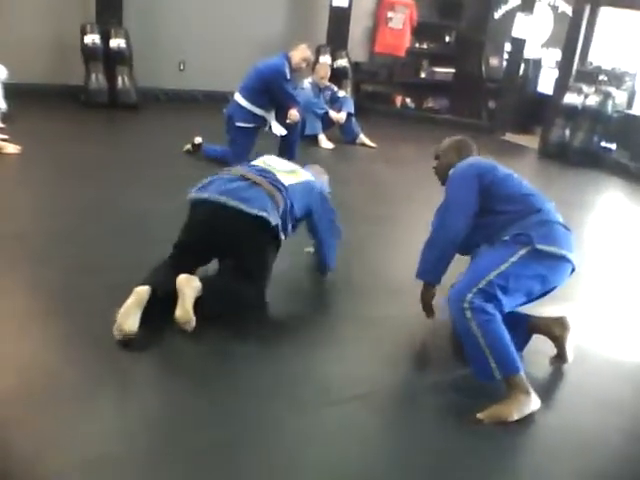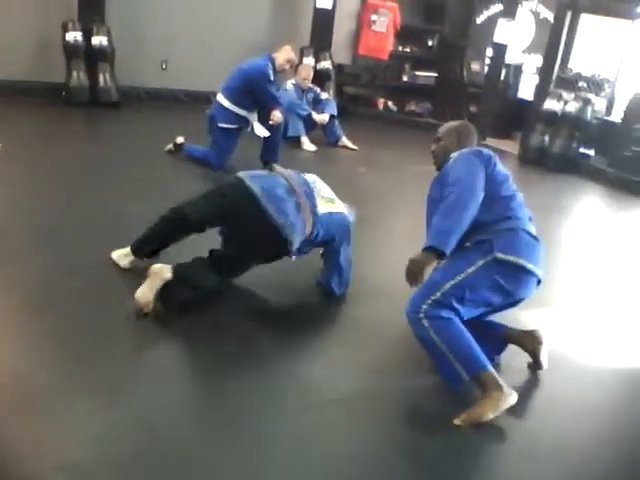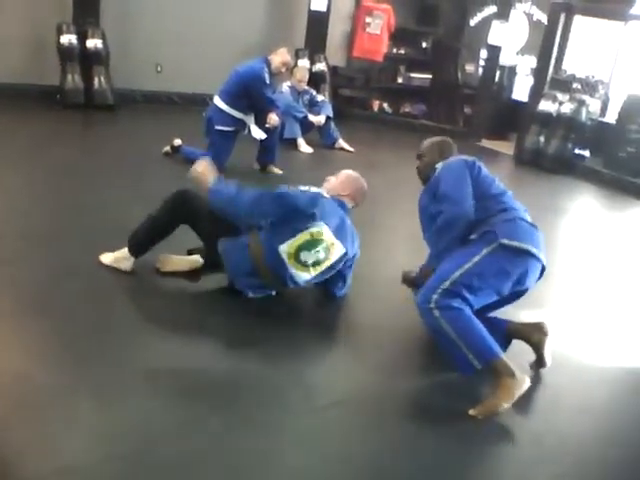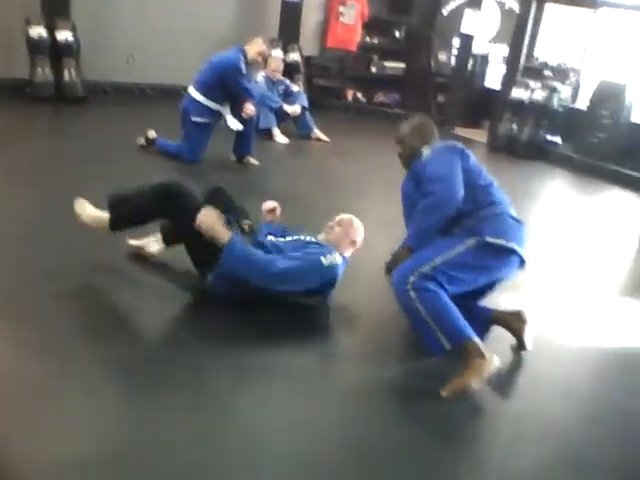
dt=0.5s
person 1, frame 1
left shoulder: (466, 172)
right shoulder: (482, 176)
left elbow: (449, 229)
right elbow: (474, 232)
left wrist: (429, 281)
left hip: (538, 247)
right hip: (549, 251)
left knee: (467, 301)
right knee: (474, 306)
left ankle: (521, 392)
right ankle: (546, 326)
person 1, frame 2
left shoulder: (467, 159)
right shoulder: (471, 167)
left elbow: (462, 203)
left wrist: (431, 252)
left hip: (502, 254)
right hip: (520, 262)
left knee: (424, 310)
right knee: (444, 316)
left ankle: (495, 390)
right ankle: (521, 338)
person 1, frame 3
left shoulder: (451, 168)
right shoulder: (441, 186)
left elbow: (456, 215)
left wrist: (432, 266)
right wrist: (425, 277)
left hip: (507, 243)
right hip: (523, 254)
left knee: (435, 301)
right knee: (451, 312)
left ankle: (508, 377)
right ankle: (526, 332)
person 1, frame 4
left shoulder: (439, 154)
right shoulder: (420, 174)
left elbow: (445, 199)
left wrist: (408, 247)
right wrist: (407, 256)
left hip: (490, 237)
right hip: (501, 246)
left knee: (409, 281)
right knee: (432, 302)
left ankle: (476, 357)
right ankle: (506, 320)
person 2, frame 1
left shoulder: (267, 161)
right shoulder: (316, 188)
right elbow: (328, 248)
left wrist: (224, 256)
right wrist: (322, 265)
left hip: (207, 198)
right hip: (255, 216)
left knee: (179, 262)
right knee: (250, 291)
left ankle: (145, 291)
right ankle: (197, 287)
person 2, frame 2
left shoulder: (310, 180)
right shoulder: (343, 222)
right elbow: (336, 286)
left wrist: (227, 232)
right wrist: (326, 280)
right hip: (272, 229)
left knee: (188, 214)
right knee: (218, 268)
left ankle: (133, 253)
right ankle: (167, 275)
person 2, frame 3
left shoulder: (312, 199)
right shoulder: (352, 241)
left elbow: (253, 204)
right elbow: (336, 289)
left wrist: (213, 182)
left hip: (247, 269)
right hip: (265, 285)
left knee: (184, 200)
left ankle: (128, 254)
right ankle: (199, 260)
person 2, frame 4
left shoulder: (325, 268)
right shoulder: (325, 253)
left elbow: (266, 272)
left wrist: (222, 236)
right wrist: (271, 223)
left hip: (230, 272)
left knee: (173, 194)
right knee: (218, 196)
left ankle: (108, 219)
right ankle: (162, 240)
person 3, frame 1
left shoulder: (283, 65)
right shoulder: (277, 68)
left elbow: (288, 96)
right elbow: (287, 97)
left wrist: (294, 109)
right wrist: (293, 107)
left hip: (257, 112)
right hip: (244, 114)
left knee: (292, 120)
right knee: (236, 160)
right ankle: (199, 145)
person 3, frame 2
left shoulder: (266, 66)
right shoulder: (261, 69)
left elbow: (270, 97)
right elbow: (269, 98)
left wrist: (276, 110)
right wrist: (276, 109)
left hip: (242, 112)
right hip: (226, 115)
left knee: (275, 121)
right knee: (217, 162)
left ankle: (269, 162)
right ankle: (180, 145)
person 3, frame 3
left shoulder: (262, 67)
right shoulder: (257, 72)
left elbow: (266, 99)
right elbow: (265, 100)
left wrist: (273, 113)
right wrist: (272, 112)
left hip: (237, 115)
right hip: (223, 117)
left knee: (272, 124)
right knee: (215, 164)
left ankle: (265, 164)
right ankle: (178, 147)
person 3, frame 4
left shoulder: (237, 57)
right shoulder: (233, 62)
left elbow: (243, 88)
right elbow: (241, 89)
left wrist: (248, 103)
right wrist: (248, 102)
left hip: (212, 105)
right hip: (199, 108)
left knee: (248, 115)
right knee: (191, 156)
left ankle: (242, 155)
right ankle: (153, 139)
